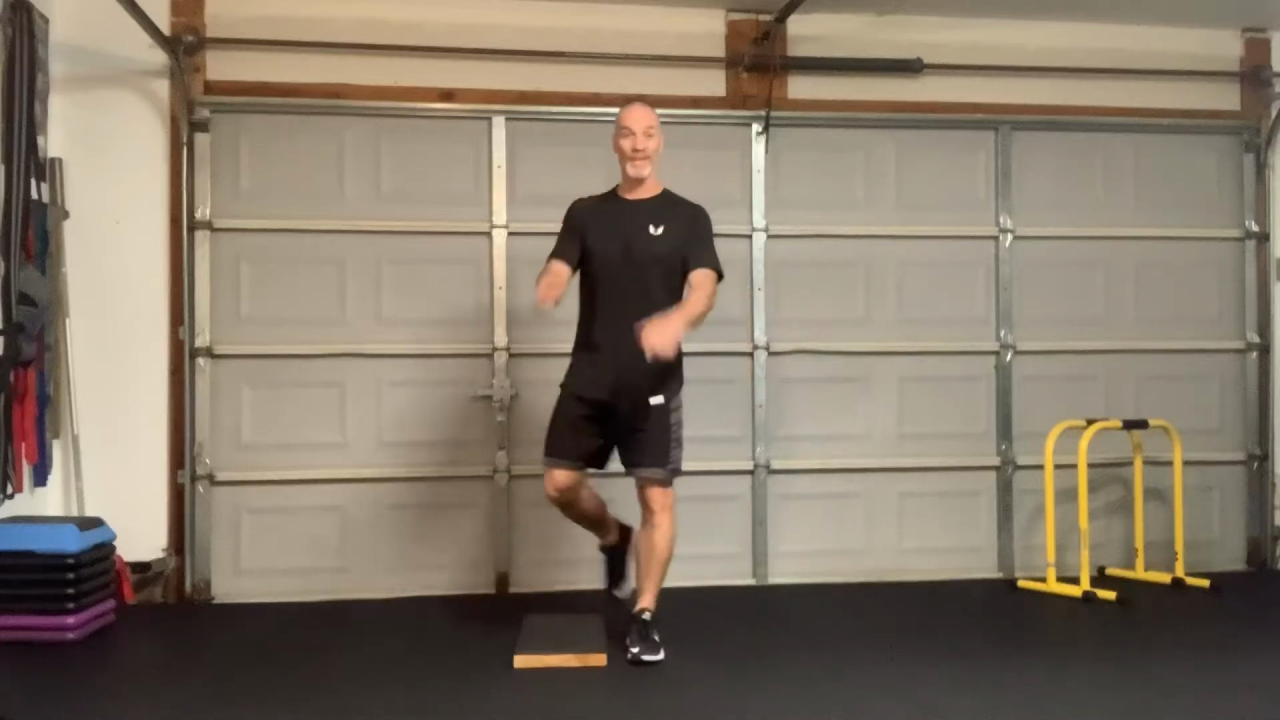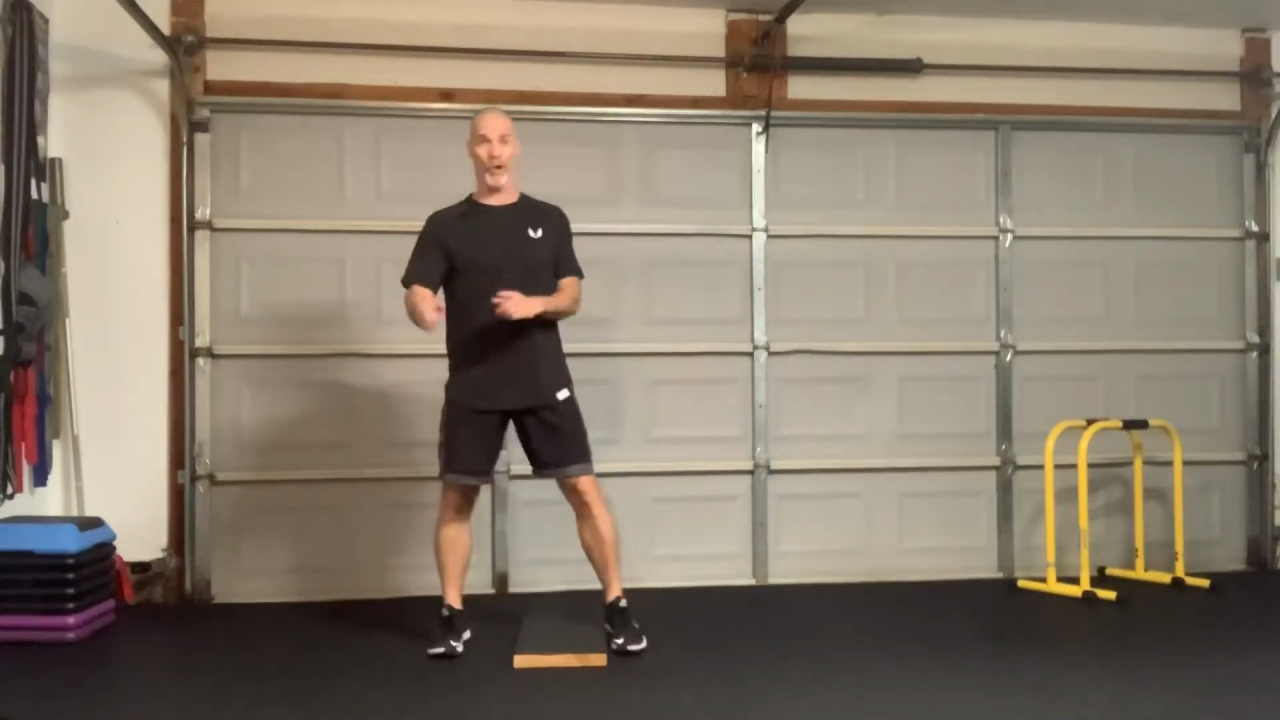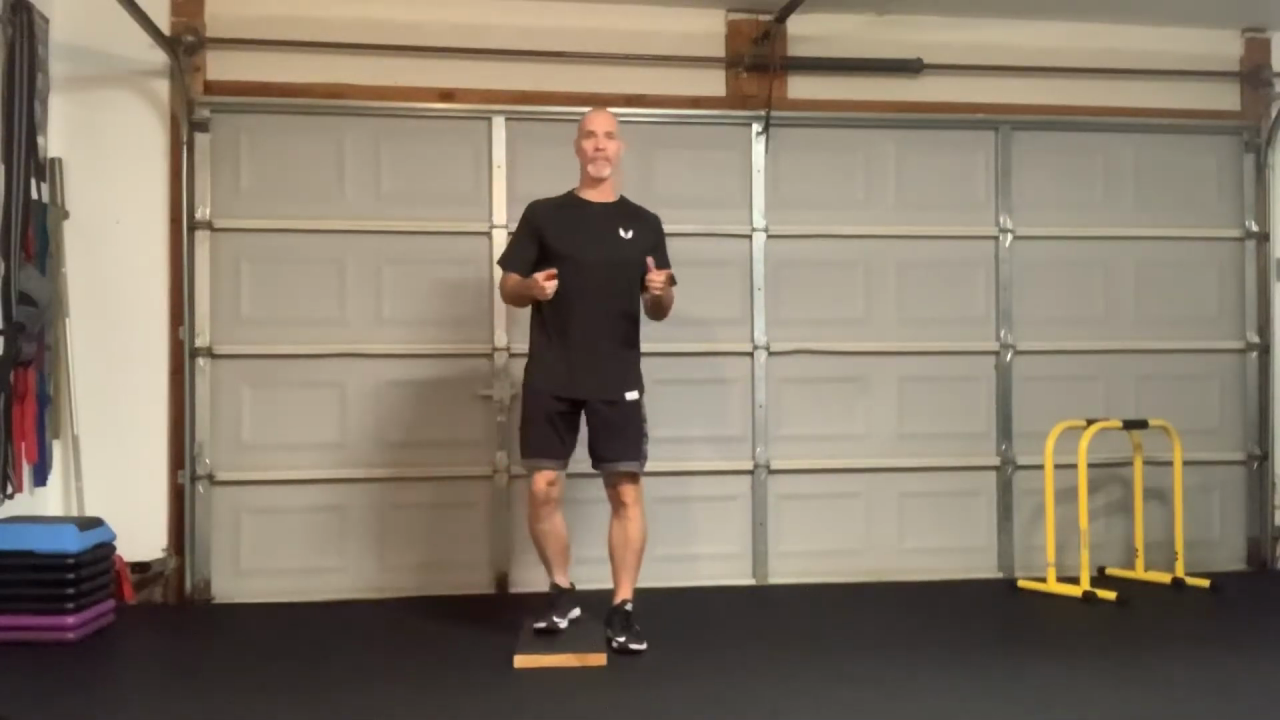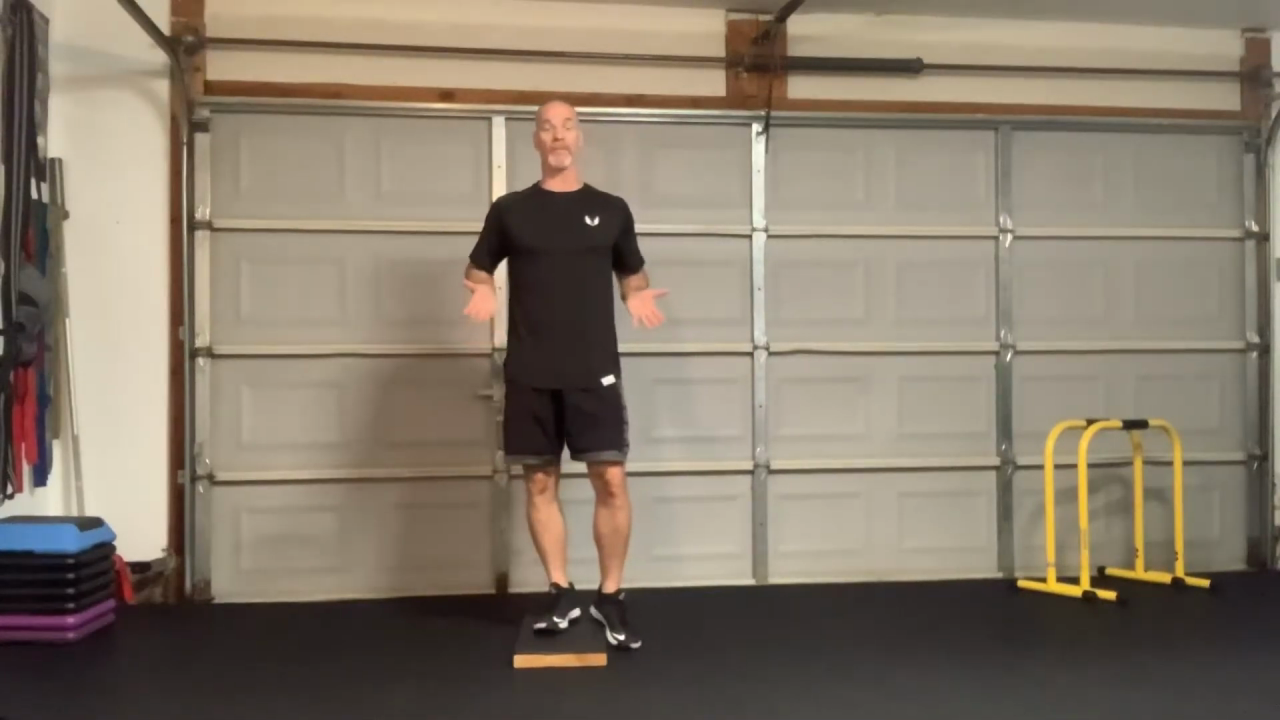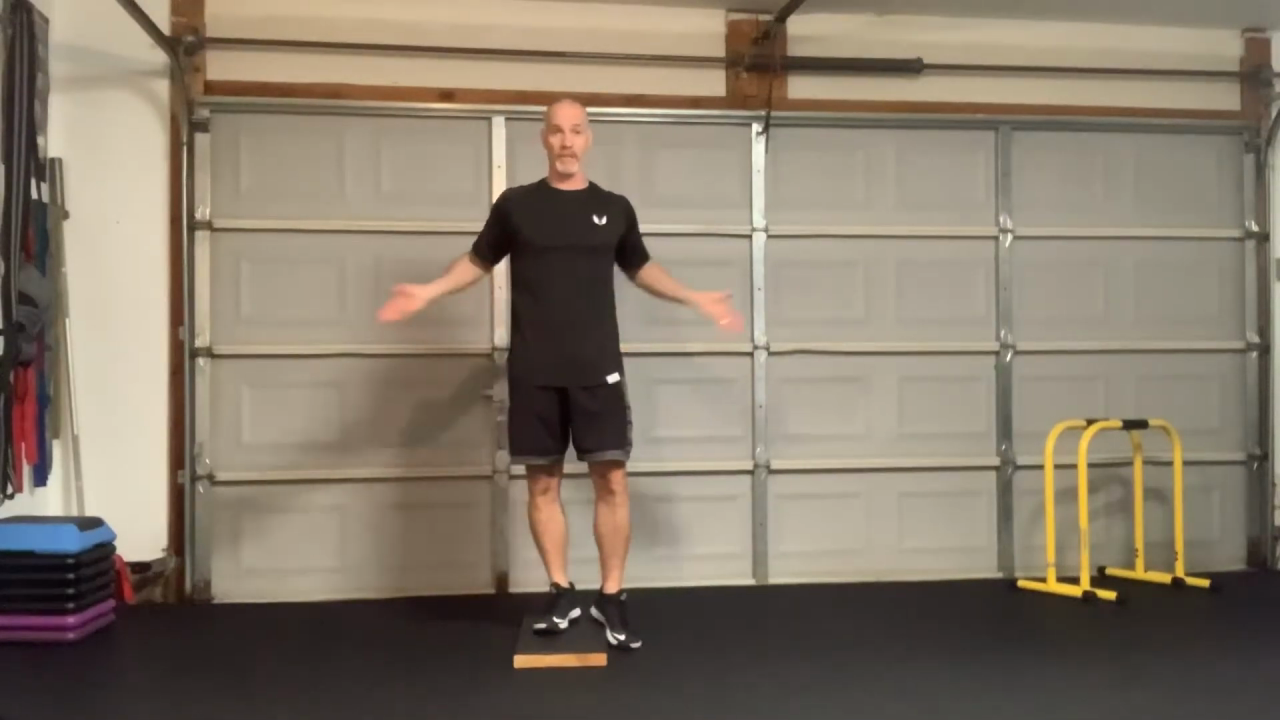
dt=1s
person 1, frame 1
left shoulder: (688, 217)
right shoulder: (586, 212)
left elbow: (704, 289)
right elbow: (557, 270)
left wrist: (675, 322)
right wrist: (546, 288)
left hip: (653, 383)
right hip: (588, 378)
left knee: (656, 497)
right knee: (559, 484)
left ankle: (644, 617)
right ankle: (614, 540)
person 1, frame 2
left shoulder: (549, 218)
right shoulder: (445, 225)
left elbow: (571, 296)
right elbow: (419, 294)
left wrist: (534, 304)
right wrist: (424, 308)
left hip: (544, 381)
right hip: (472, 387)
left knee: (584, 491)
right knee: (457, 498)
left ankle: (616, 606)
right ankle: (453, 614)
person 1, frame 3
left shoulder: (644, 223)
right shoulder: (542, 215)
left elbow: (657, 310)
right elbow: (508, 288)
left wrist: (660, 293)
right wrist: (530, 288)
left hip: (617, 377)
right hip: (550, 377)
left knee: (625, 492)
right knee: (543, 489)
left ankle: (622, 608)
right ankle: (562, 593)
person 1, frame 4
left shoulder: (611, 209)
right shoulder: (510, 209)
left elbow: (633, 272)
right elbow: (479, 268)
left wrist: (639, 295)
right wrist: (483, 292)
left hip: (594, 368)
right hip: (530, 371)
left knee: (611, 481)
right knee: (540, 481)
left ankle: (610, 596)
right ankle: (561, 592)
person 1, frame 5
left shoulder: (615, 208)
right shoulder: (515, 203)
left elbow: (639, 267)
right elbow: (478, 259)
left wrist: (693, 299)
right wrist: (431, 291)
left hip: (598, 367)
right hip: (534, 369)
left knee: (611, 479)
right knee: (543, 482)
left ankle: (611, 597)
right ankle: (561, 592)
